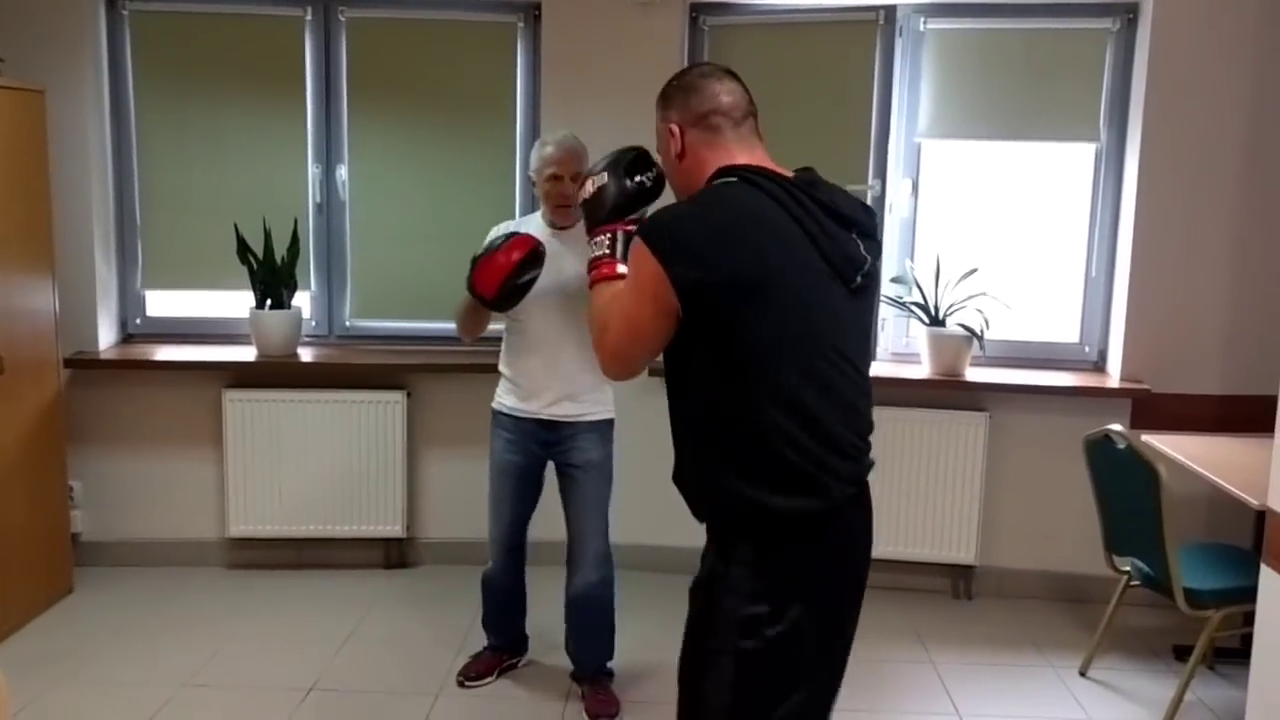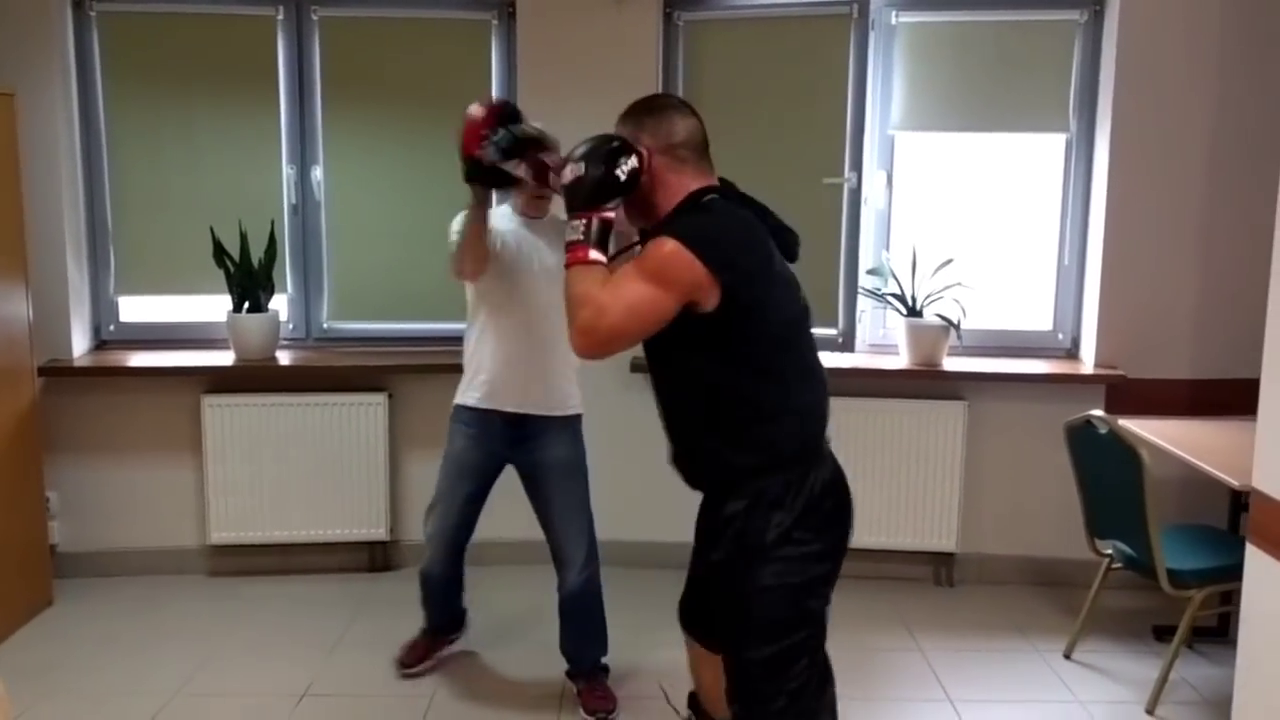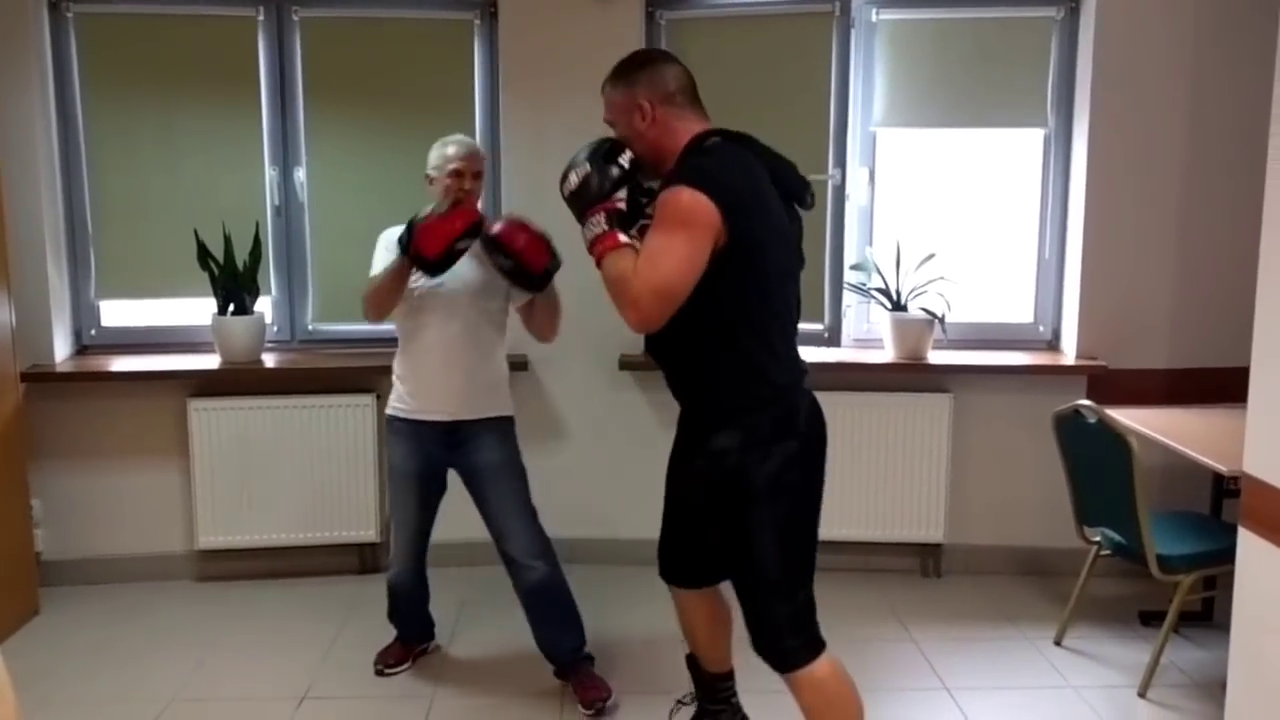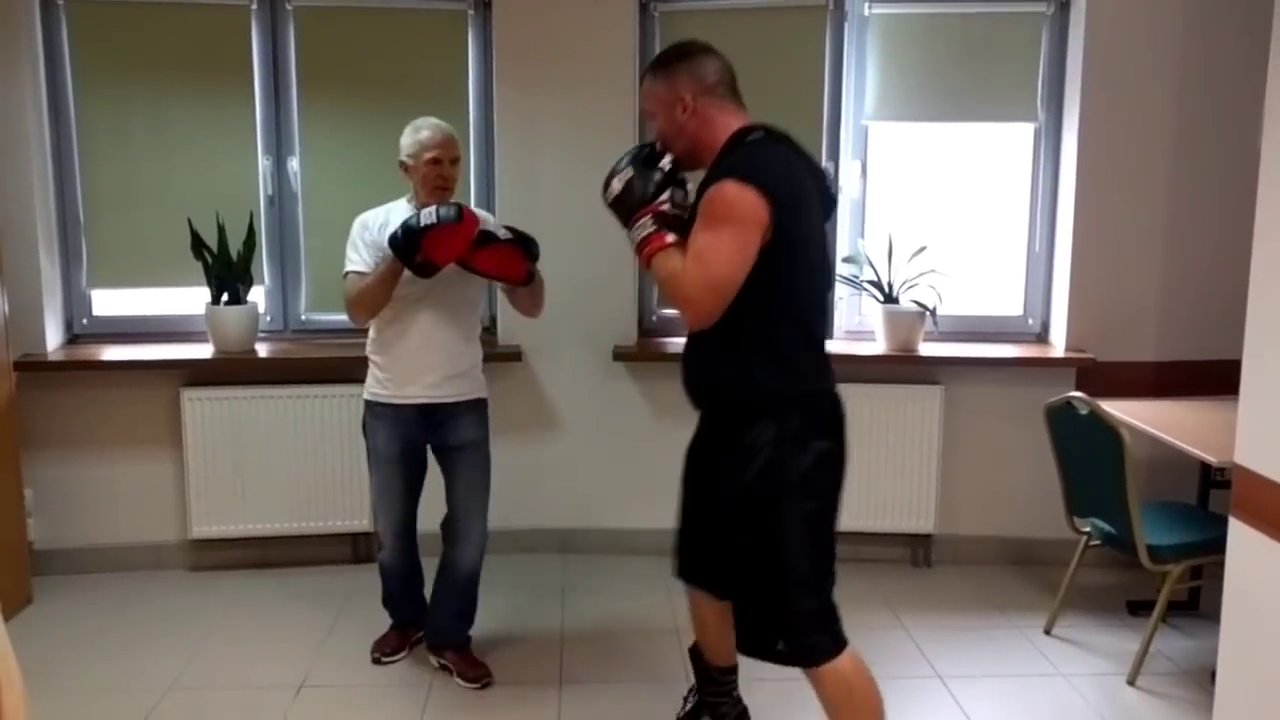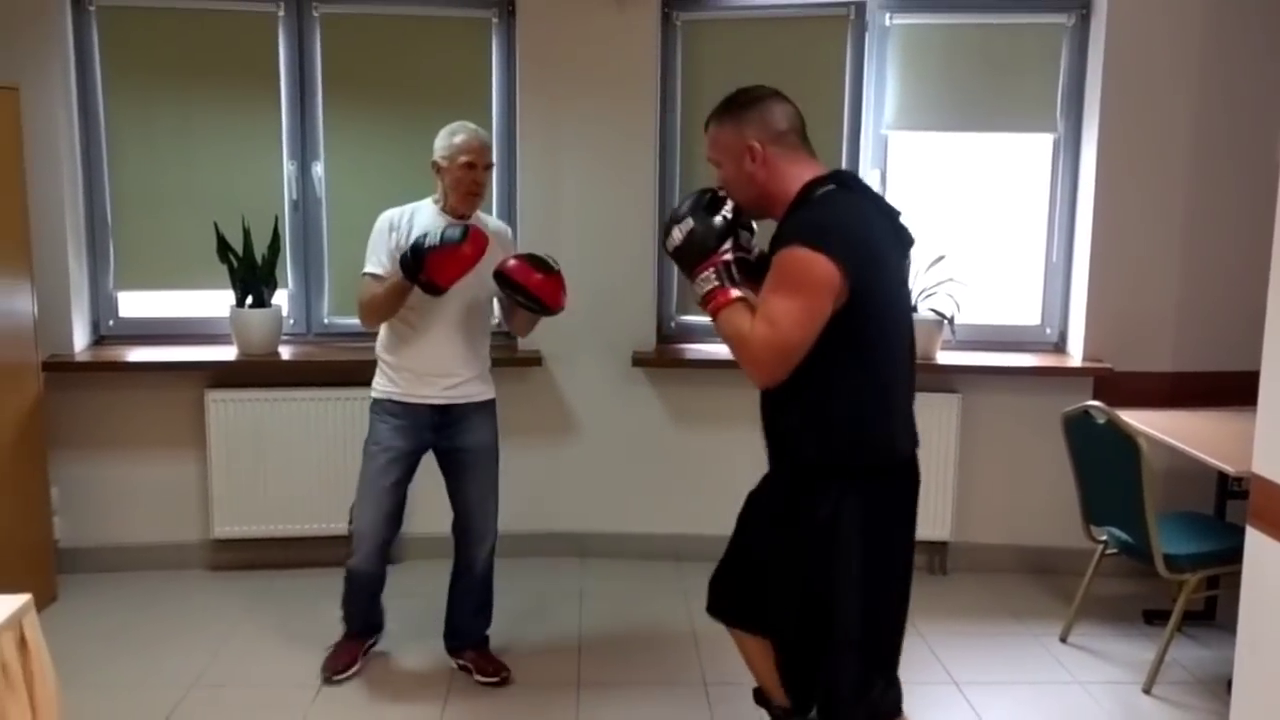
dt=0.3s
person 1, frame 1
left shoulder: (681, 236)
right shoulder: (846, 217)
left elbow: (619, 357)
left wrist: (610, 238)
left hip: (770, 536)
right hip: (837, 517)
person 1, frame 2
left shoulder: (692, 245)
right shoulder: (726, 222)
left elbow: (592, 334)
left wrist: (585, 222)
right wrist: (611, 214)
left hip: (777, 509)
right hip: (750, 492)
right knee: (709, 624)
person 1, frame 3
left shoulder: (698, 189)
right shoulder: (735, 168)
left elbow: (644, 305)
left wrist: (600, 216)
right wrist: (632, 212)
left hip: (757, 437)
right hip: (722, 426)
left knee: (788, 637)
right knee: (687, 570)
person 1, frame 4
left shoulder: (742, 182)
right shoulder: (769, 166)
left elbow: (697, 302)
left wrist: (646, 221)
right wrist: (680, 217)
left hip: (781, 437)
right hip: (738, 424)
left knee: (808, 632)
right knee: (706, 568)
person 1, frame 5
left shoulder: (817, 237)
right shoulder: (838, 211)
left elbow: (763, 361)
left wrist: (711, 269)
right wrist: (750, 266)
left hip: (853, 495)
right hip: (808, 477)
right knee: (742, 601)
person 2, frame 1
right shoulder: (506, 238)
right elbow: (468, 332)
right wrist: (480, 292)
left hip: (587, 422)
right hip: (515, 417)
left knee: (590, 553)
right knee: (503, 544)
left ankle: (592, 671)
right ankle: (504, 643)
person 2, frame 2
left shoulder: (574, 231)
right shoulder: (481, 222)
right elbow: (470, 266)
right wrist: (482, 184)
left hip: (555, 416)
right hip: (481, 410)
left knee: (575, 549)
right knee: (443, 534)
left ankle: (588, 667)
right ankle: (441, 626)
person 2, frame 3
left shoulder: (505, 247)
right shoulder: (402, 241)
left elbow: (546, 330)
right elbow: (373, 308)
left wrist: (539, 280)
right wrist: (408, 256)
left hip: (485, 421)
right hip: (413, 420)
left knee: (525, 547)
right knee: (406, 547)
left ankle: (572, 661)
right ankle: (412, 634)
person 2, frame 4
left shoulder: (481, 225)
right shoulder: (372, 225)
left elbow: (530, 307)
right elbow: (357, 309)
left wrist: (522, 272)
right wrist: (401, 255)
left hip: (463, 404)
right hip: (391, 403)
left knee: (468, 531)
right knee: (393, 527)
left ankle: (449, 638)
right ankle: (407, 619)
person 2, frame 5
left shoulder: (498, 236)
right shoulder: (396, 224)
left elbow: (516, 326)
right elbow: (369, 312)
left wrist: (534, 303)
right wrist: (410, 273)
left hip: (472, 406)
right hip: (400, 403)
left knee: (478, 532)
right knee: (371, 527)
left ankle: (467, 641)
right ankle: (359, 631)
